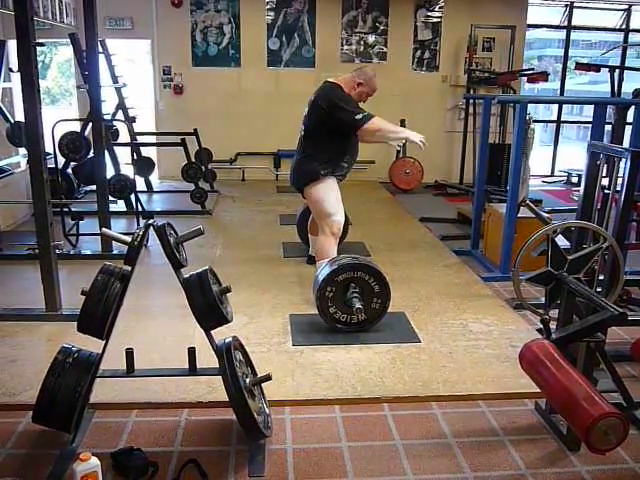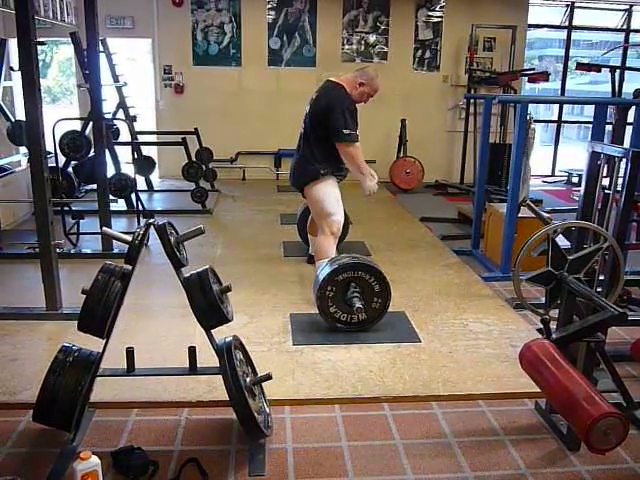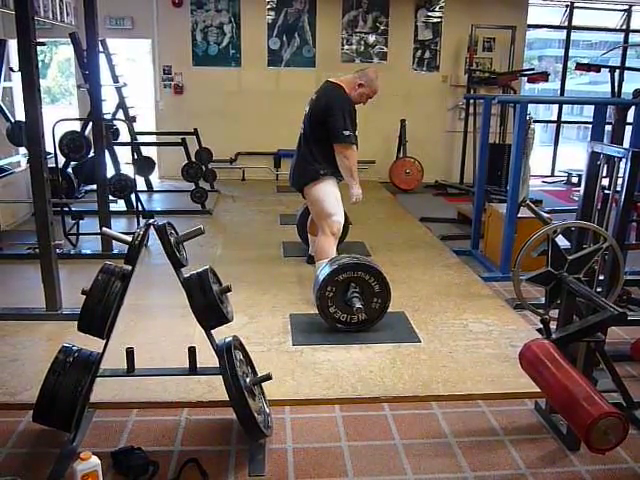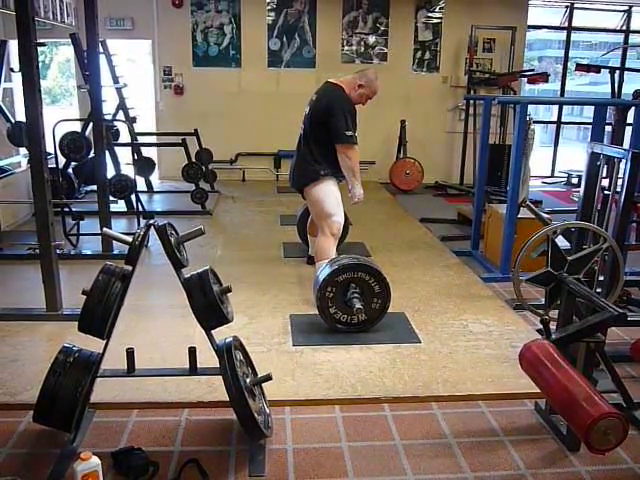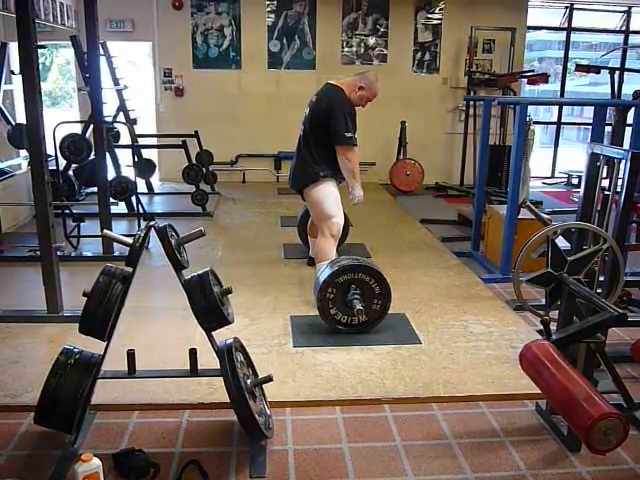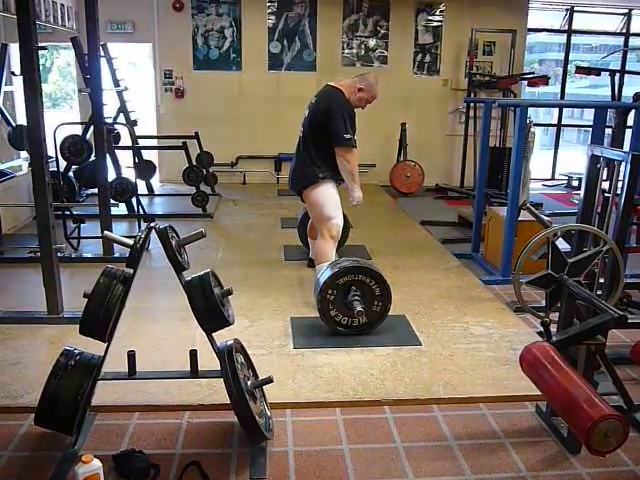
dt=0.4s
person 1, frame 1
left shoulder: (332, 92)
right shoulder: (336, 98)
left elbow: (356, 129)
right elbow: (367, 127)
left wrist: (387, 138)
right wrist: (404, 133)
left hip: (314, 168)
right hip: (317, 172)
left knee: (322, 214)
right knee: (332, 226)
left ankle: (315, 254)
person 1, frame 2
left shoulder: (330, 91)
right shoulder: (339, 101)
left elbow: (345, 141)
right elbow: (347, 146)
left wrist: (364, 169)
right wrist: (365, 178)
left hip: (312, 168)
right hip: (317, 171)
left knee: (320, 215)
right knee: (332, 226)
left ankle: (315, 253)
person 1, frame 3
left shoulder: (329, 90)
right shoulder: (340, 102)
right elbow: (344, 148)
right wrist: (354, 184)
left hip: (311, 168)
right hip: (317, 172)
left knee: (320, 215)
right knee: (332, 226)
left ankle: (314, 253)
person 1, frame 4
left shoulder: (328, 90)
right shoulder: (340, 103)
right elbow: (346, 148)
right wrist: (356, 184)
left hip: (311, 167)
right hip: (317, 172)
left knee: (320, 215)
right knee: (332, 226)
left ankle: (314, 254)
person 1, frame 5
left shoulder: (329, 92)
right shoulder: (341, 104)
right elbow: (346, 150)
right wrist: (356, 185)
left hip: (311, 168)
right hip: (317, 173)
left knee: (320, 216)
right knee: (332, 228)
left ankle: (315, 255)
person 1, frame 6
left shoulder: (328, 94)
right shoulder: (340, 106)
right elbow: (345, 152)
right wrist: (355, 187)
left hip: (310, 170)
right hip: (316, 174)
left knee: (320, 218)
right knee: (331, 229)
left ankle: (315, 257)
